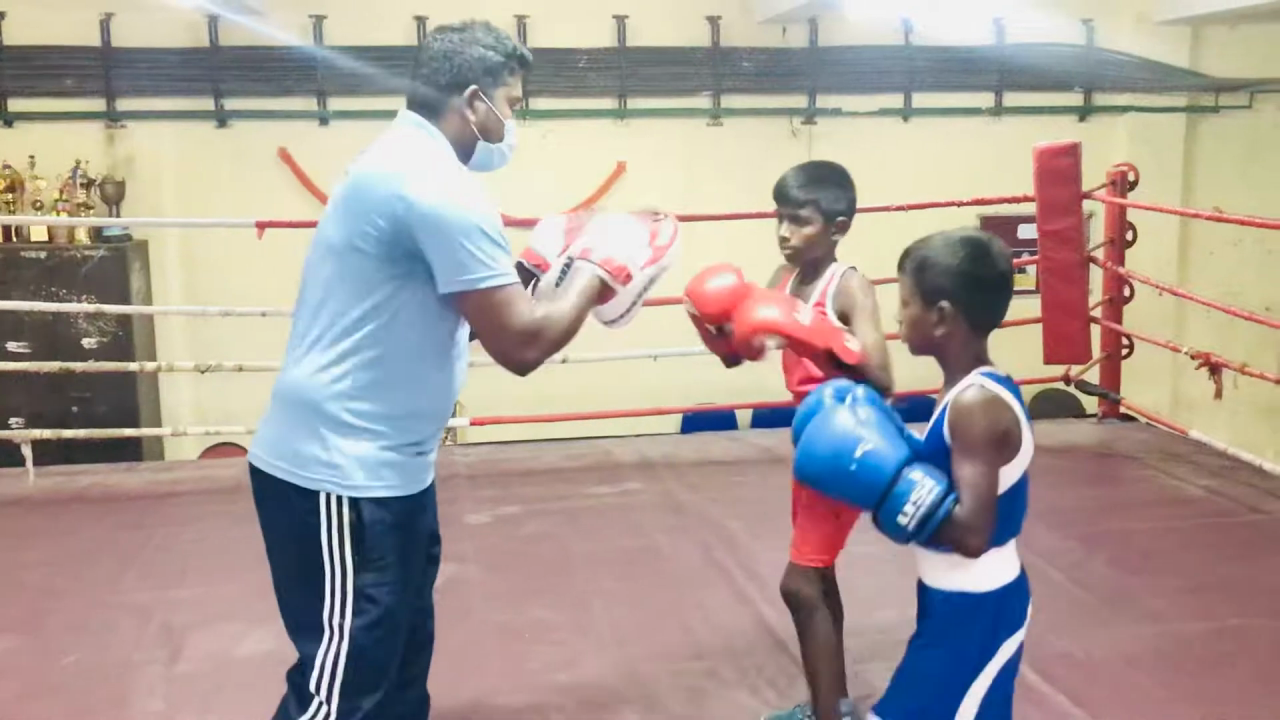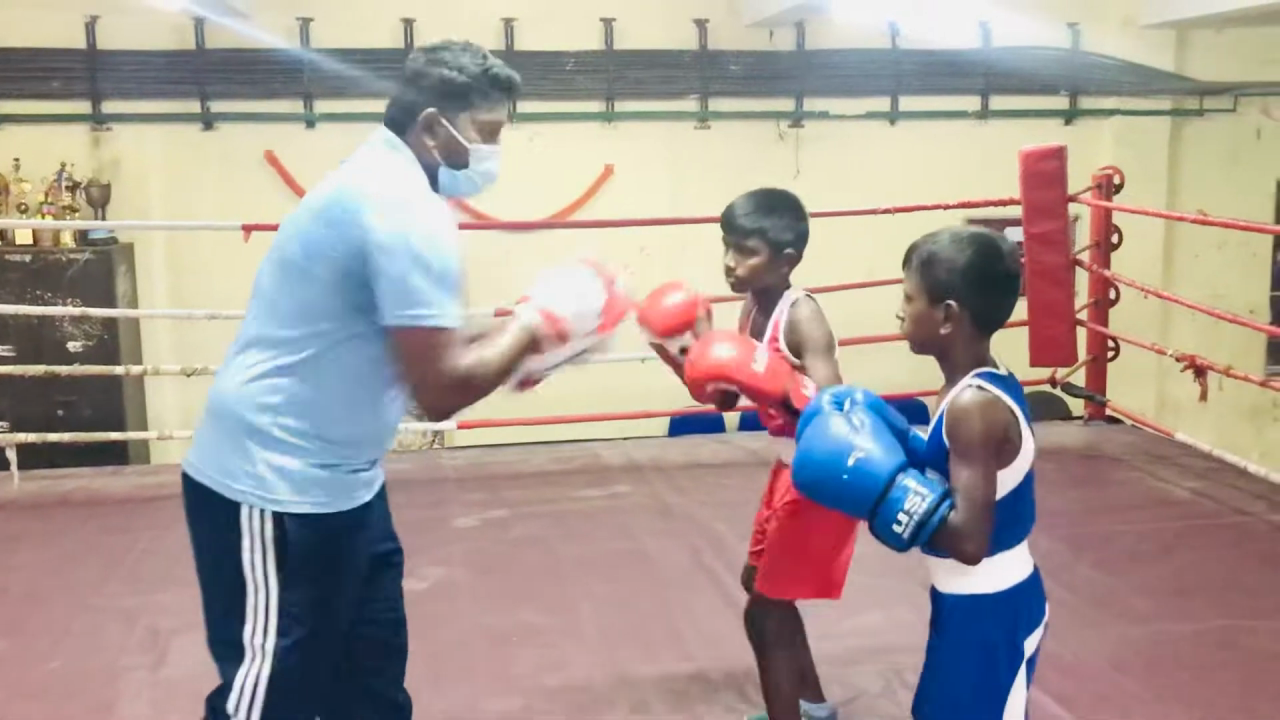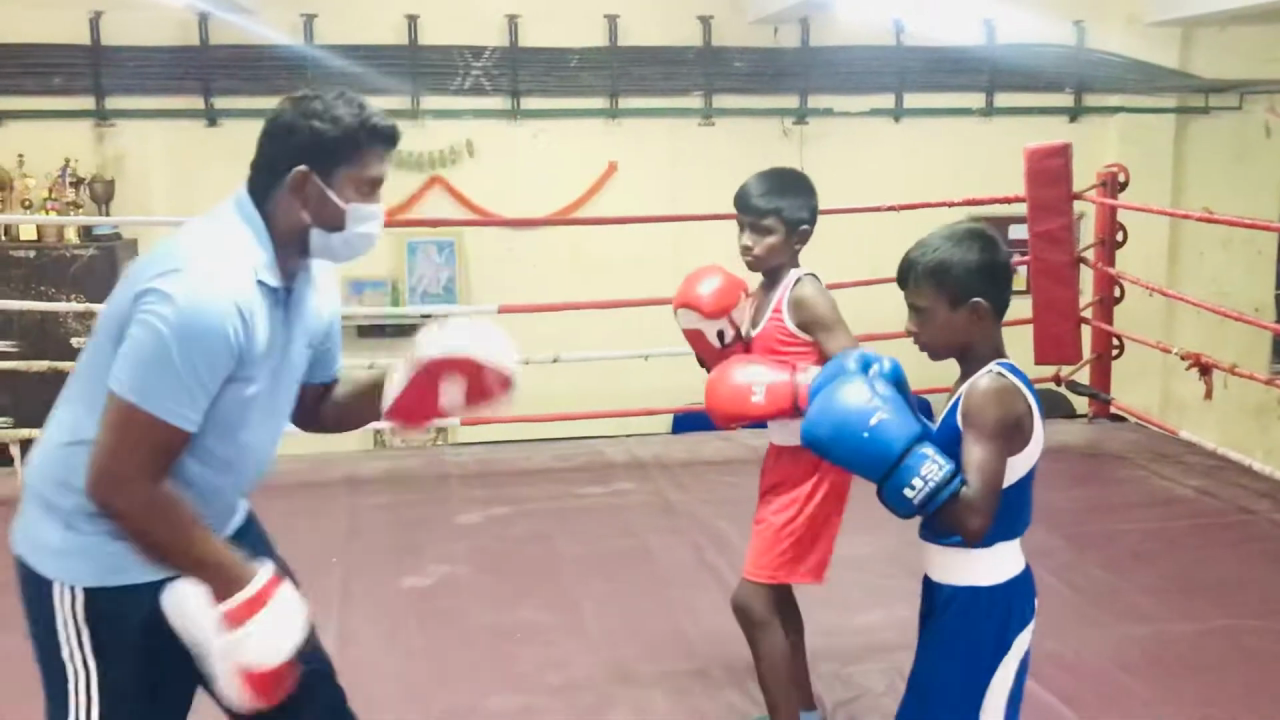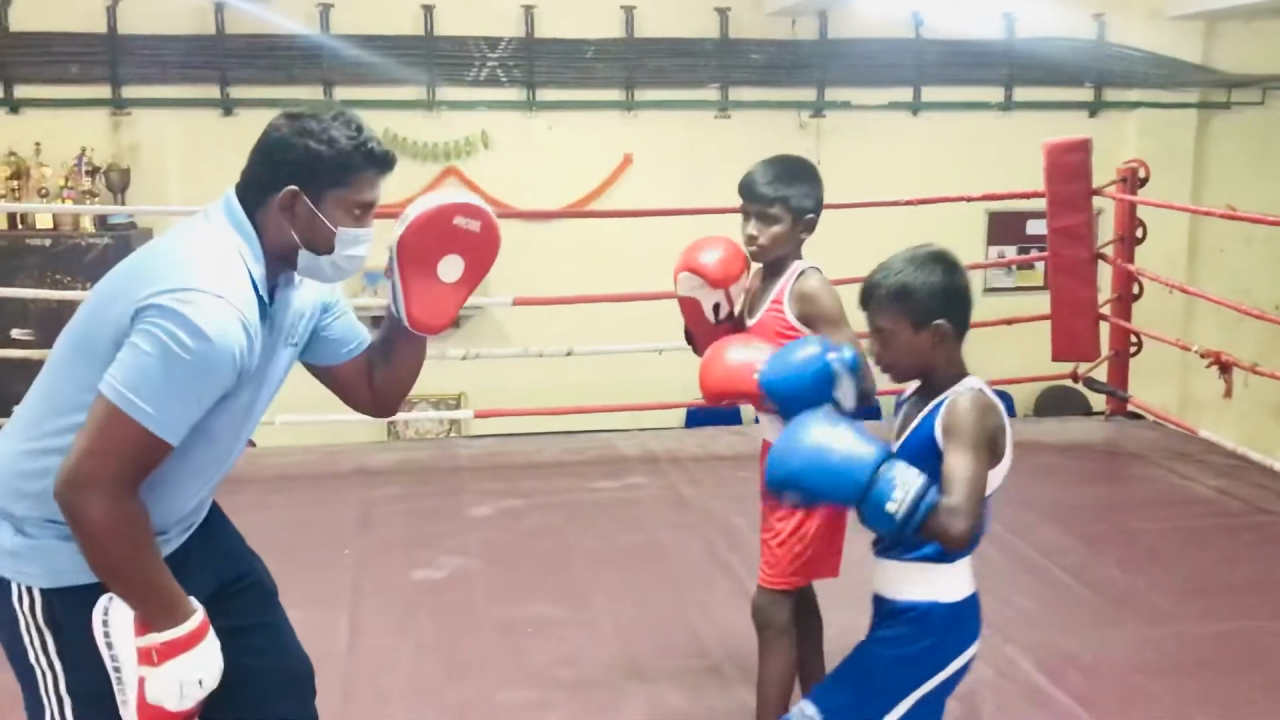
dt=0.4s
person 1, frame 1
left shoulder: (411, 168)
right shoulder: (434, 184)
right elbow: (521, 343)
left wrist: (530, 276)
right wrist: (593, 277)
left hip: (383, 472)
right hip: (343, 480)
person 1, frame 2
left shoulder: (380, 187)
right shoulder: (406, 212)
right elbow: (441, 387)
left wrist: (515, 327)
right wrist: (535, 325)
left hip: (336, 486)
right hip: (273, 493)
person 1, frame 3
left shoulder: (307, 279)
right shoulder: (208, 294)
left elbow: (313, 406)
right elbow: (118, 483)
left wrist: (398, 389)
right wrist: (233, 586)
left hip: (214, 536)
right hip: (107, 567)
person 1, frame 4
left shoulder: (297, 282)
right shoulder: (207, 307)
left elbow: (376, 392)
right elbow: (88, 491)
left wrist: (417, 308)
right wrist: (168, 620)
left hip: (175, 528)
right hip: (63, 554)
person 2, frame 1
left shoulder: (851, 287)
right shoulder: (783, 279)
left elbow: (880, 378)
right elbow: (737, 354)
left wrist: (814, 339)
right wrist: (713, 325)
left knee: (801, 584)
right knee: (814, 576)
person 2, frame 2
left shoulder: (803, 318)
right shoulder: (751, 308)
right elbow: (724, 396)
left wrist: (768, 381)
right wrist: (684, 355)
right hip: (791, 470)
left knee: (765, 612)
right knee: (759, 583)
person 2, frame 3
left shoulder: (805, 295)
right shoulder: (760, 295)
right elbow: (747, 374)
left wrist: (785, 390)
right wrist: (717, 342)
left hip: (813, 462)
right hip: (784, 458)
left knee: (753, 600)
right knee: (772, 592)
person 2, frame 4
left shoulder: (808, 289)
right shoulder: (755, 280)
left elbow: (861, 385)
right elbow: (735, 363)
left knee: (772, 606)
right knee: (794, 590)
person 3, frame 1
left shoulder: (976, 404)
right shoulder: (979, 389)
left elbow: (971, 533)
left wrist: (884, 480)
right wrist: (893, 448)
left hip: (974, 610)
right hip: (973, 603)
person 3, frame 2
left shoulder: (974, 406)
right shoulder: (984, 389)
left elbow: (970, 539)
left wrist: (882, 484)
right wrist: (897, 446)
left hip: (989, 612)
right hip: (973, 605)
person 3, frame 3
left shoulder: (991, 393)
right shoulder: (988, 382)
left elbow: (974, 517)
right elbow: (955, 469)
left wrist: (892, 453)
right wrist: (901, 430)
left hip: (981, 605)
right hip: (964, 597)
person 3, frame 4
left shoulder: (970, 408)
right shoulder: (918, 399)
left elbow: (958, 525)
left wrist: (863, 475)
right wrist: (831, 420)
left hip: (931, 622)
right hip: (911, 611)
